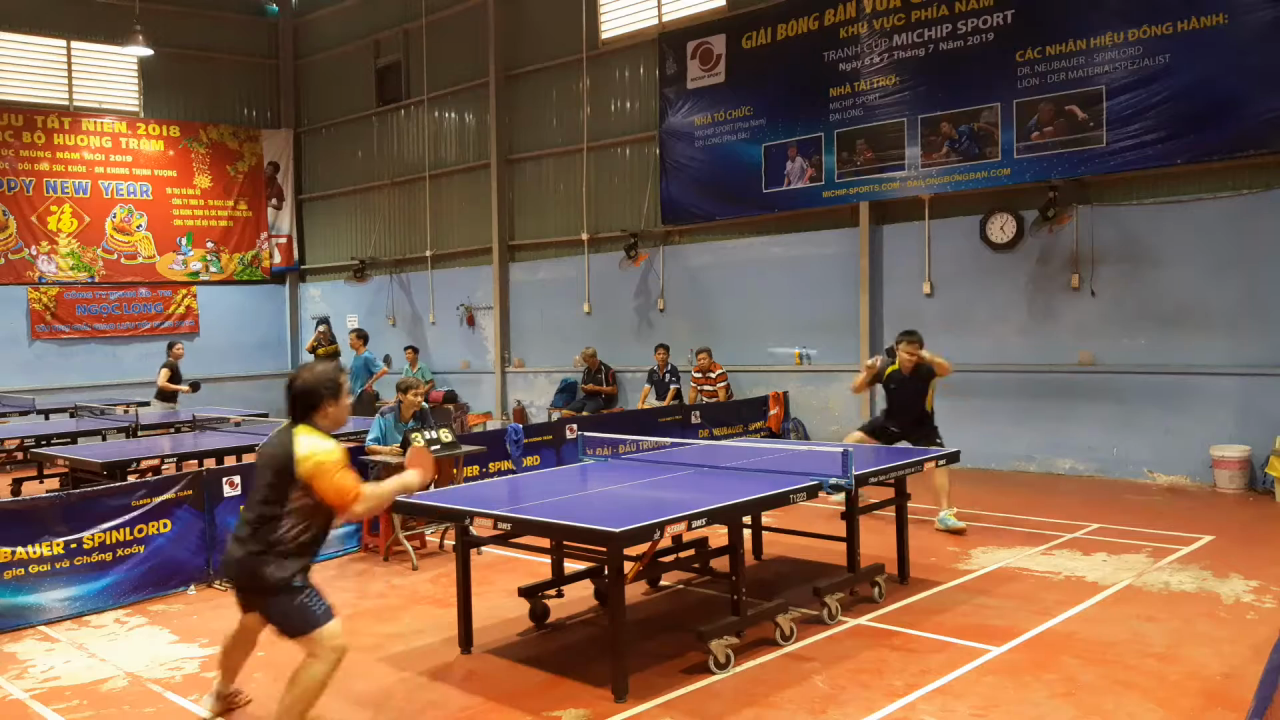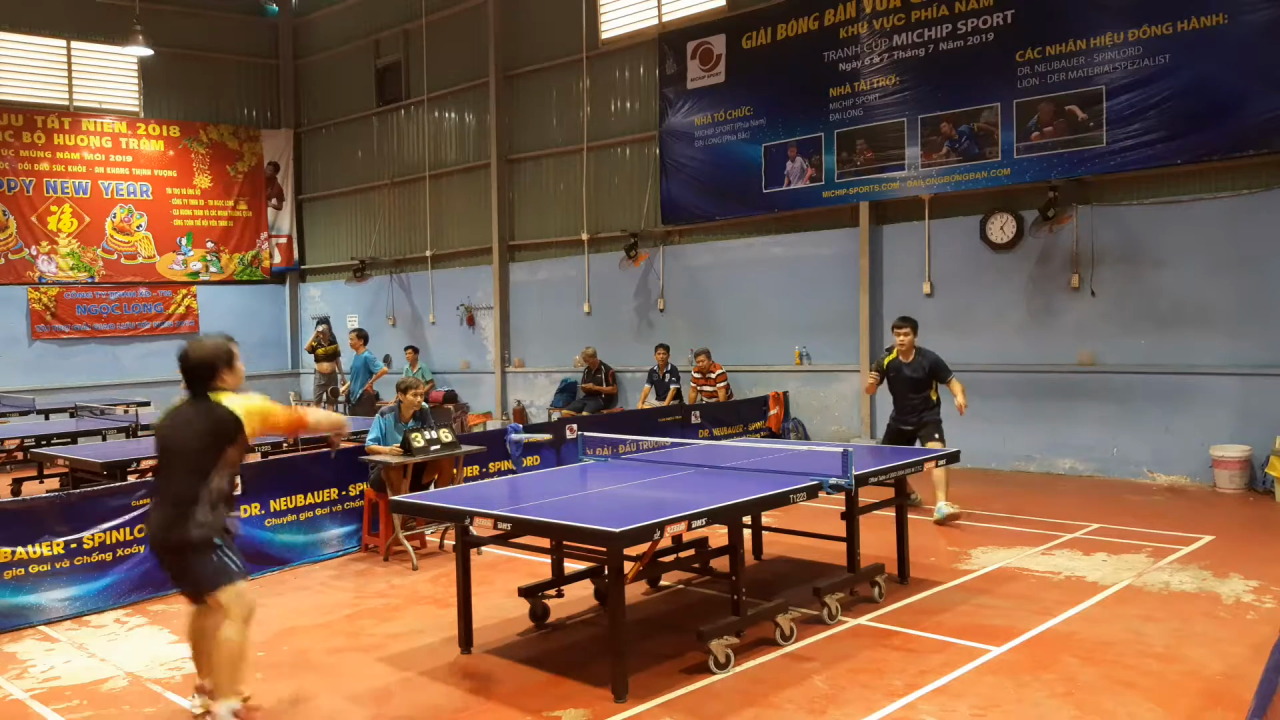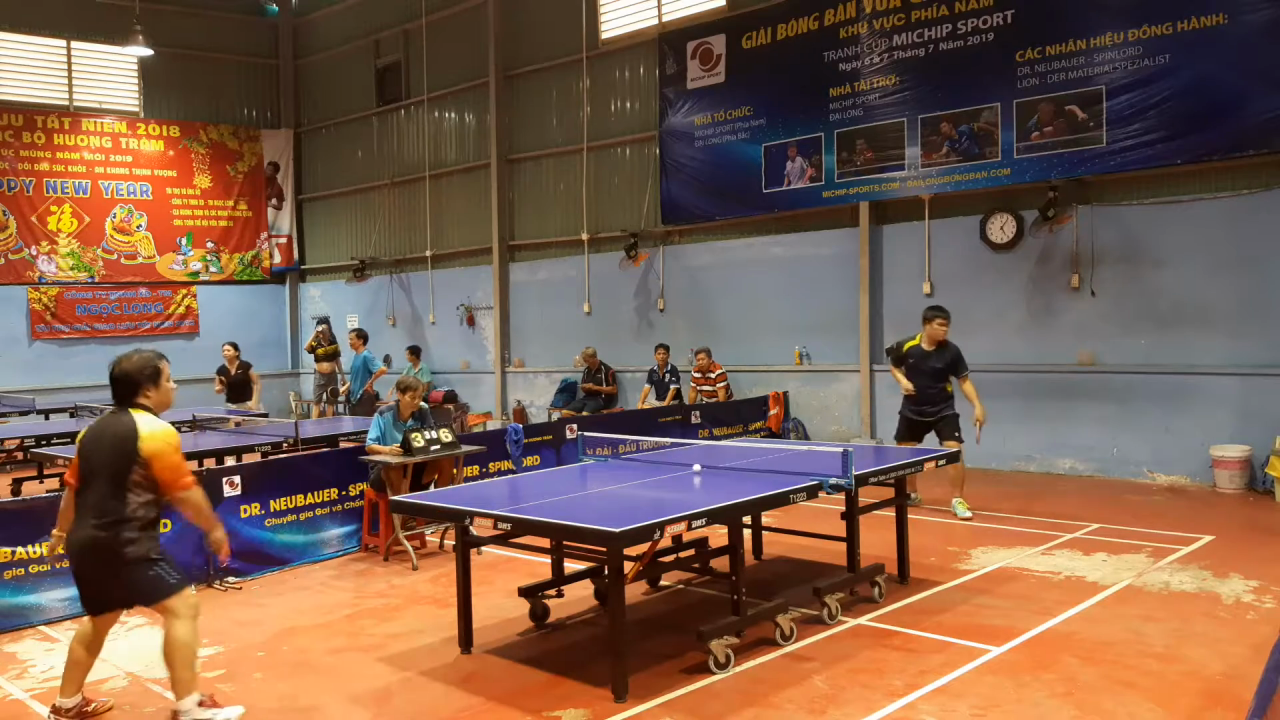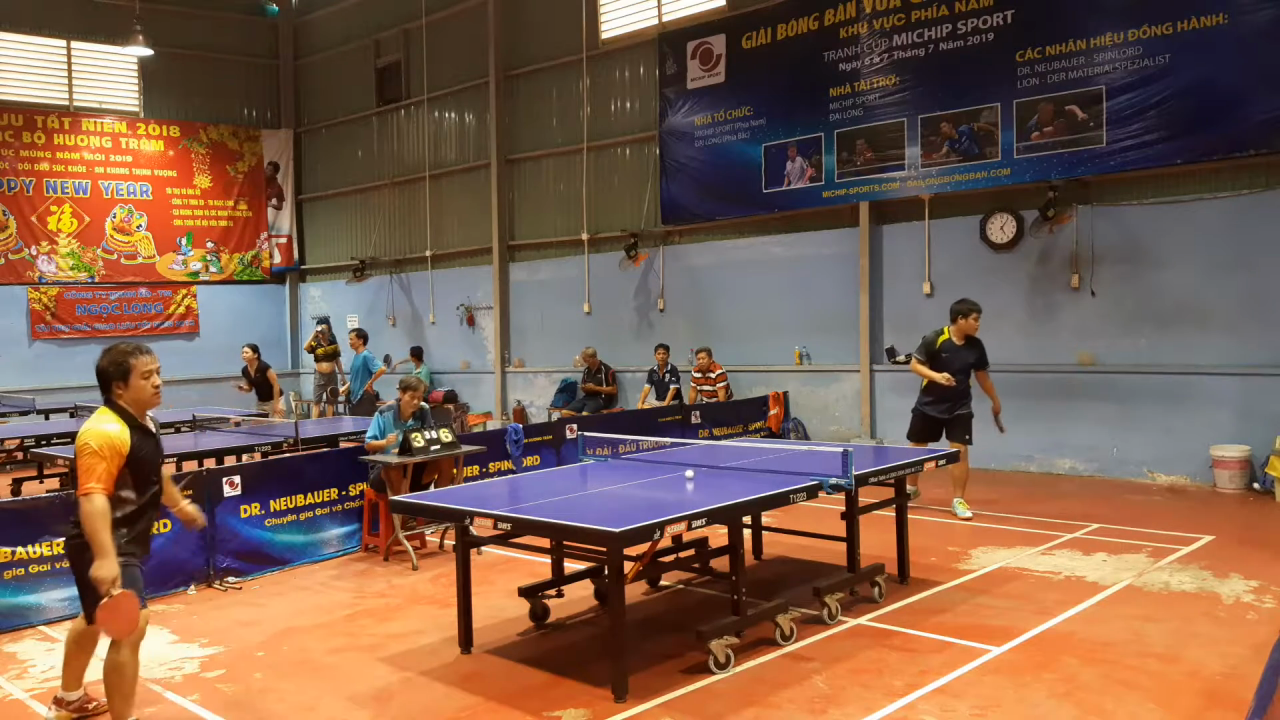
dt=0.4s
person 1, frame 1
left shoulder: (281, 439)
right shoulder: (320, 450)
right elbow: (357, 505)
right wrist: (406, 481)
left hip: (243, 558)
right hip: (271, 567)
left knee: (252, 623)
right knee: (328, 647)
person 1, frame 2
left shoulder: (172, 418)
right shoulder: (240, 411)
right elbow: (305, 419)
right wrist: (338, 421)
left hip: (164, 529)
right hip: (197, 531)
left knee: (207, 603)
right knee: (237, 608)
person 1, frame 3
left shoulder: (97, 428)
right shoulder: (156, 431)
left elbow: (74, 485)
right elbow: (183, 492)
left wrist: (62, 530)
right wrist: (215, 529)
left hip: (88, 542)
right hip: (126, 544)
left knee: (98, 621)
right knee: (184, 607)
person 1, frame 4
left shoulder: (139, 421)
right shoulder: (106, 430)
left elbow: (151, 474)
right elbow: (92, 497)
left wrist: (179, 504)
right wrist: (106, 557)
left hip: (123, 544)
right hip: (106, 549)
left knee: (92, 621)
right knee: (132, 627)
person 2, frame 1
left shoulder: (926, 367)
right shoulder: (885, 369)
left elbow: (946, 370)
right elbow: (856, 389)
left wrist: (932, 360)
right wrist: (867, 372)
left hip: (921, 426)
right hip: (890, 423)
right knee: (853, 441)
left ankle: (945, 514)
person 2, frame 2
left shoulder: (930, 359)
right shoulder: (886, 361)
left elbow: (951, 381)
right elbow: (870, 389)
left wrist: (960, 397)
right wrist: (870, 384)
left hip: (927, 418)
right hip: (900, 419)
left ankle: (942, 506)
right ankle: (910, 495)
person 2, frame 3
left shoulder: (951, 351)
right shoulder: (906, 346)
left elbow: (964, 380)
right elbow: (893, 366)
left wrist: (977, 407)
right wrist: (902, 381)
left hip: (943, 410)
right hip: (912, 410)
left knee: (954, 451)
left ankle: (957, 500)
right ankle: (912, 494)
person 2, frame 4
left shoulder: (976, 345)
right shoulder: (934, 340)
left elbow: (982, 375)
right elbow: (914, 364)
left wrist: (995, 401)
right wrist: (936, 376)
left hip: (959, 408)
right hip: (929, 406)
left knee: (960, 452)
right knee: (916, 449)
left ankle: (958, 500)
right ankle: (911, 488)
